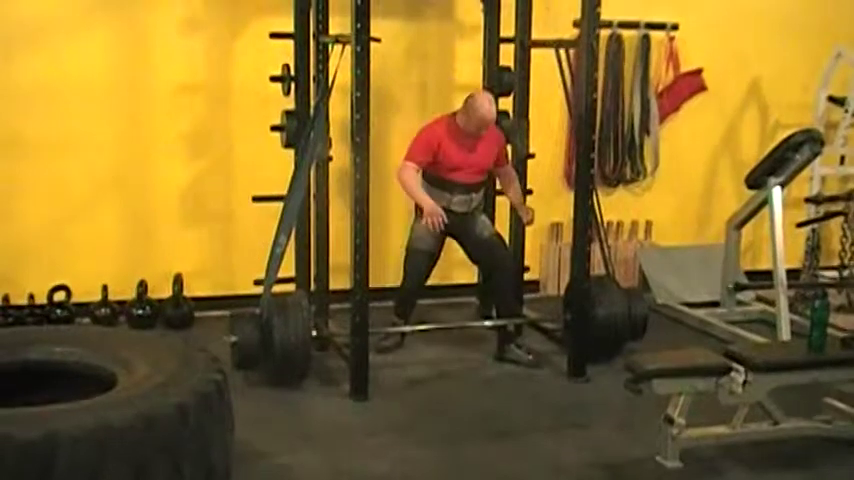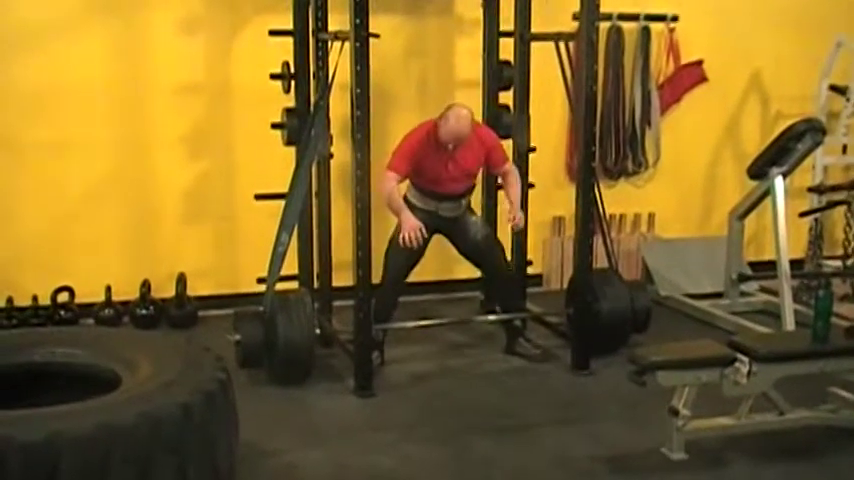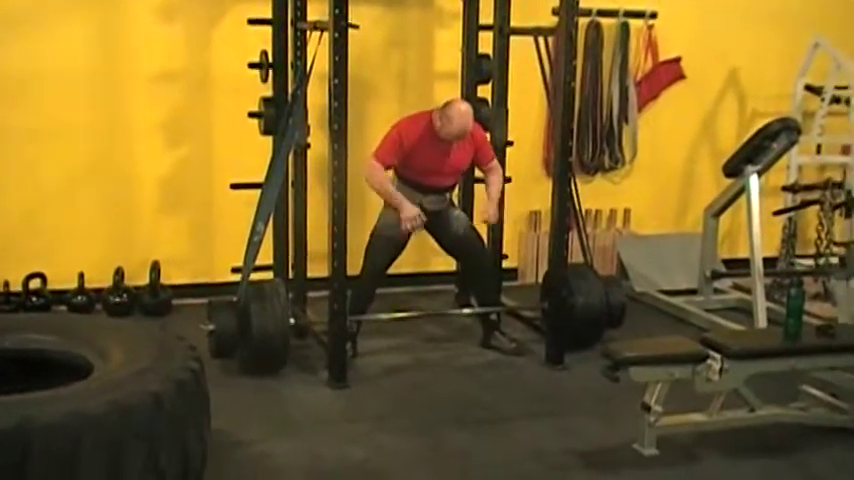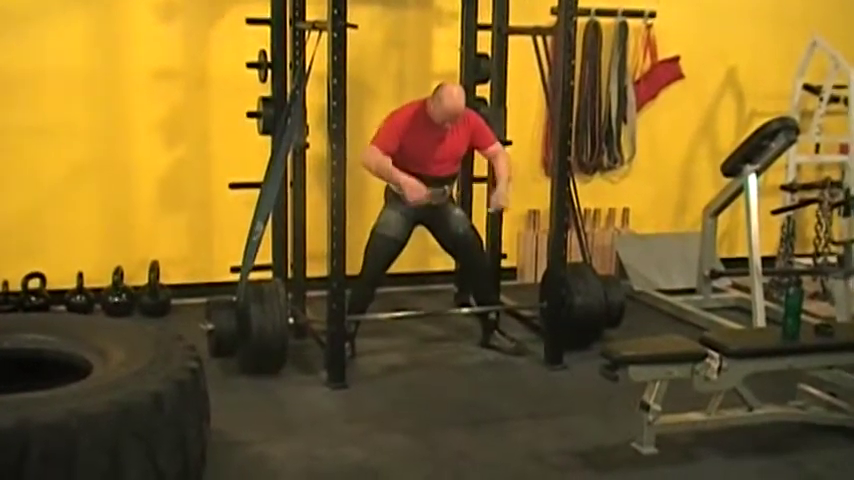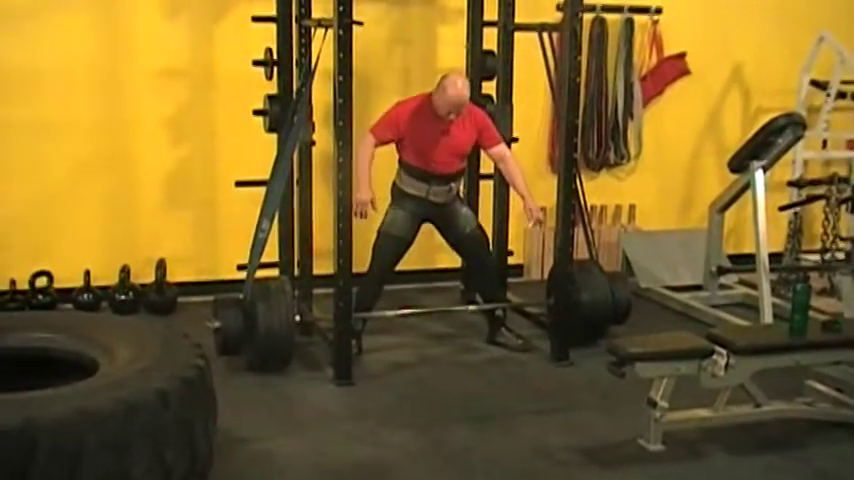
dt=1s
person 1, frame 1
left shoulder: (495, 136)
right shoulder: (434, 133)
left elbow: (505, 172)
right elbow: (406, 172)
left wrist: (519, 205)
right wrist: (428, 205)
left hip: (471, 212)
right hip: (433, 212)
left knee: (505, 268)
right knee: (414, 275)
left ankle: (508, 341)
right ankle: (397, 329)
person 1, frame 2
left shoulder: (484, 138)
right shoulder: (417, 139)
left elbow: (508, 171)
right elbow: (388, 182)
left wrist: (515, 205)
right wrist: (405, 216)
left hip: (459, 211)
right hip: (420, 210)
left knee: (498, 264)
right knee: (394, 270)
left ankle: (516, 335)
right ankle: (376, 342)
person 1, frame 3
left shoulder: (474, 134)
right shoulder: (408, 130)
left elbow: (493, 169)
right elbow: (373, 171)
left wrist: (491, 201)
right wrist: (402, 205)
left hip: (442, 205)
right hip: (405, 203)
left knee: (481, 259)
right knee: (375, 264)
left ankle: (492, 330)
right ankle: (349, 333)
person 1, frame 4
left shoulder: (470, 121)
right shoulder: (404, 118)
left elbow: (498, 153)
right elbow: (372, 158)
left wrist: (501, 186)
right wrist: (404, 181)
left hip: (443, 201)
right hip: (403, 201)
left knee: (477, 259)
right knee: (374, 264)
left ankle: (491, 329)
right ankle: (347, 333)
person 1, frame 5
left shoulder: (476, 118)
right shoulder: (407, 111)
left elbow: (503, 156)
right elbow: (367, 142)
left wrist: (527, 197)
right wrist: (363, 187)
left hip: (449, 199)
right hip: (409, 197)
left knee: (482, 257)
right knee: (382, 262)
left ankle: (498, 326)
right ankle: (354, 331)
